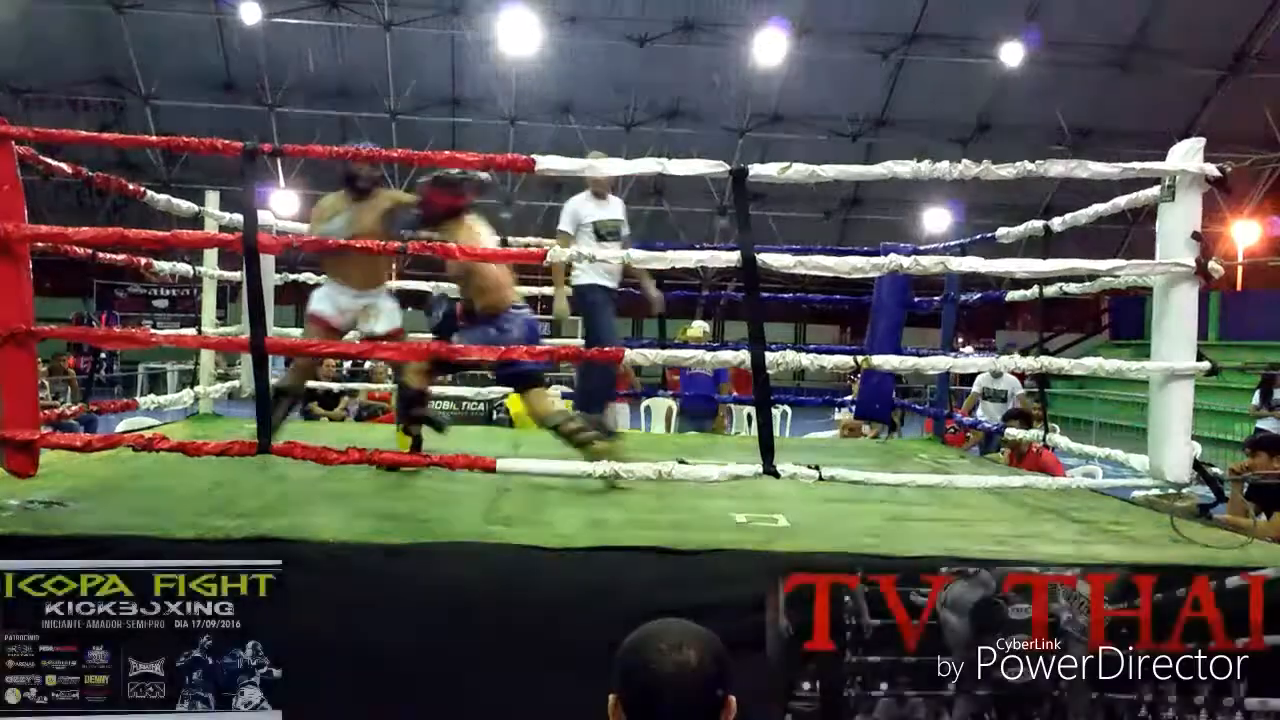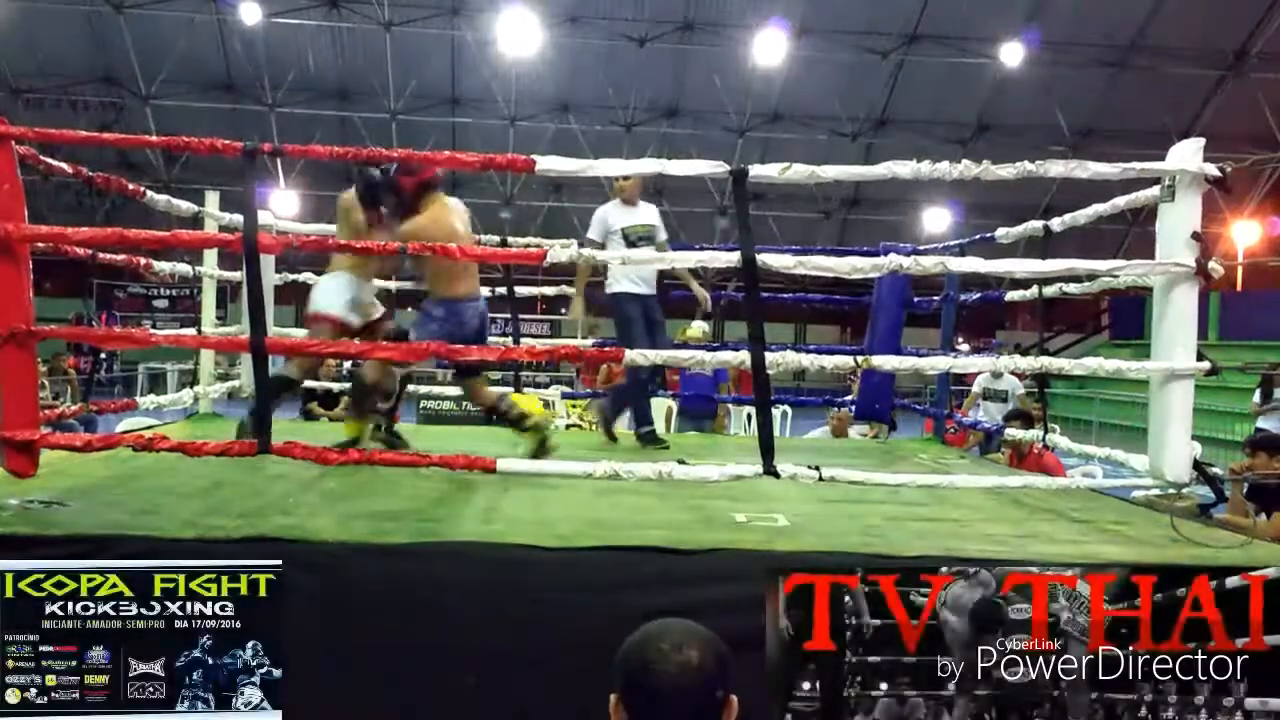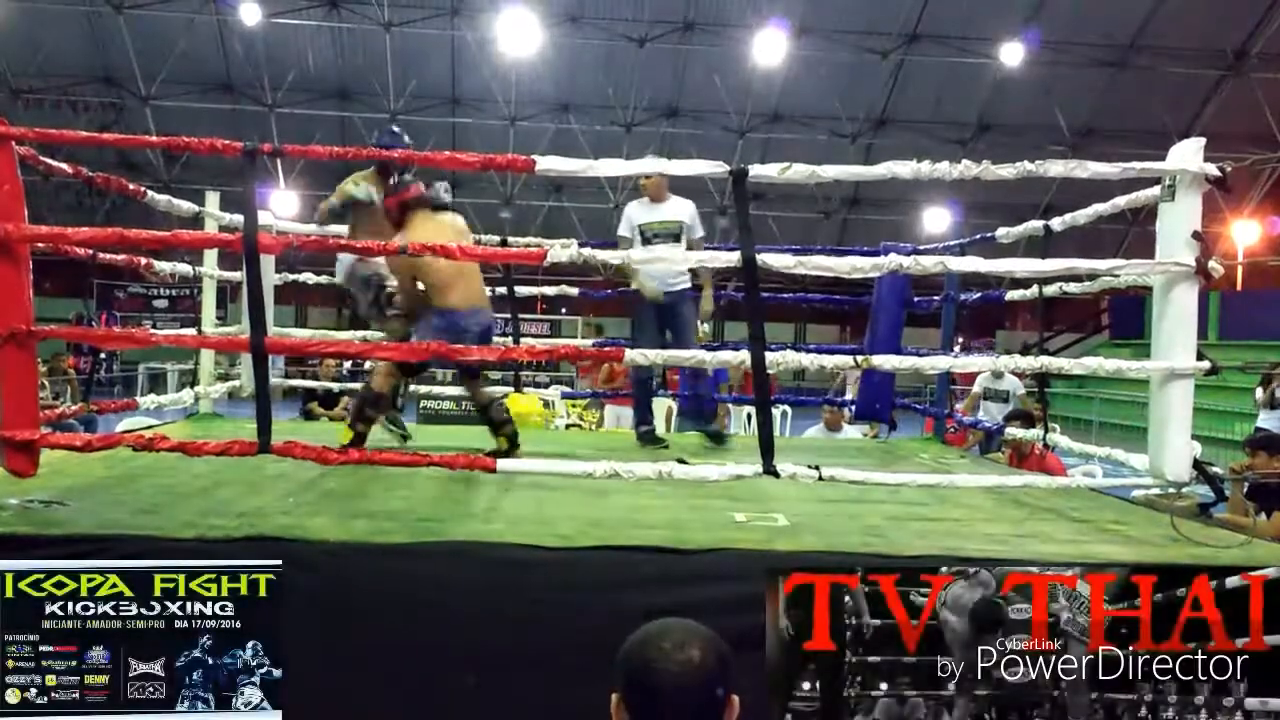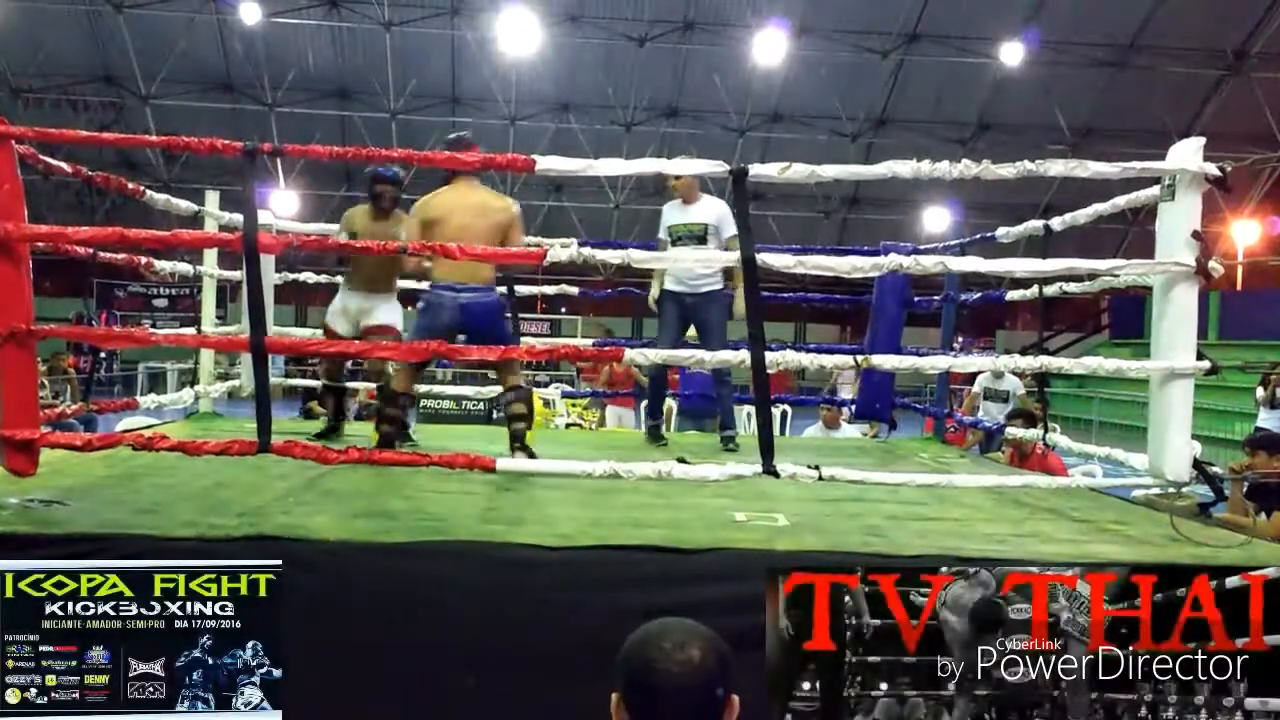
dt=0.3s
person 1, frame 1
left shoulder: (464, 242)
right shoulder: (472, 223)
left elbow: (495, 296)
left wrist: (463, 312)
left hip: (501, 327)
right hip: (519, 324)
left knee: (417, 368)
right knee: (541, 406)
right ankle: (598, 445)
person 1, frame 2
left shoulder: (419, 227)
right shoulder: (455, 206)
left hip: (448, 314)
right hip: (472, 312)
right knee: (477, 390)
right ankle: (536, 428)
person 1, frame 3
left shoulder: (401, 245)
right shoulder: (455, 221)
left elbow: (408, 304)
left hip: (450, 323)
right hip: (481, 321)
left knee: (389, 373)
right knee: (473, 383)
left ankle: (355, 441)
right ankle: (507, 439)
person 1, frame 4
left shoulder: (427, 205)
right shoulder: (506, 206)
left hip: (442, 299)
right hip: (485, 300)
left knee: (407, 371)
right knee: (512, 373)
left ankle: (384, 446)
right ankle: (519, 448)
person 2, frame 1
left shoulder: (391, 200)
right shoulder: (328, 204)
right wrist: (329, 235)
left hip: (377, 298)
right hip: (336, 293)
right knee: (304, 364)
left ankle: (415, 415)
right ankle: (268, 428)
person 2, frame 2
left shoulder: (377, 211)
right shoulder: (353, 199)
left hip: (361, 289)
right hip: (341, 286)
right knee: (308, 359)
left ankle: (384, 427)
right ankle: (255, 421)
person 2, frame 3
right shoulder: (358, 183)
right elbow: (322, 216)
right wrist: (347, 203)
left hip: (387, 267)
right hip: (358, 260)
left knee: (401, 339)
left ankle: (391, 410)
person 2, frame 4
left shoulder: (405, 225)
right shoulder: (353, 217)
left hip: (382, 304)
right hip: (349, 298)
left knee: (378, 368)
right knee: (331, 367)
left ankle: (397, 427)
right ankle: (334, 423)
person 3, frame 1
left shoulder: (618, 205)
right shoulder: (576, 205)
left elbow: (626, 250)
right elbow: (561, 250)
left wrist: (647, 284)
right wrist: (559, 293)
left hip: (609, 287)
right hip: (588, 285)
right knee: (610, 348)
left ankle: (586, 413)
right ankle: (592, 412)
person 3, frame 2
left shoulder: (651, 211)
right shoulder: (606, 213)
left elbow: (666, 254)
left wrist: (693, 284)
right wrist: (578, 298)
left hip: (650, 295)
right hip: (624, 294)
right knee: (639, 363)
left ankle: (611, 407)
right ankle: (645, 428)
person 3, frame 3
left shoulder: (686, 207)
right shoulder: (632, 209)
left elbow: (699, 252)
right elbow: (623, 252)
left wrist: (707, 293)
right wrist: (639, 280)
left hip: (681, 293)
right hip: (645, 295)
right knee: (644, 365)
left ankle: (708, 424)
right ankle: (643, 427)
person 3, frame 4
left shoulder: (717, 207)
right shoulder: (668, 210)
left elbow: (734, 252)
left wrist: (739, 292)
right wrist: (655, 282)
left hip: (710, 294)
right hip: (673, 294)
left knee: (718, 363)
left ankle: (728, 431)
right ankle: (653, 422)
